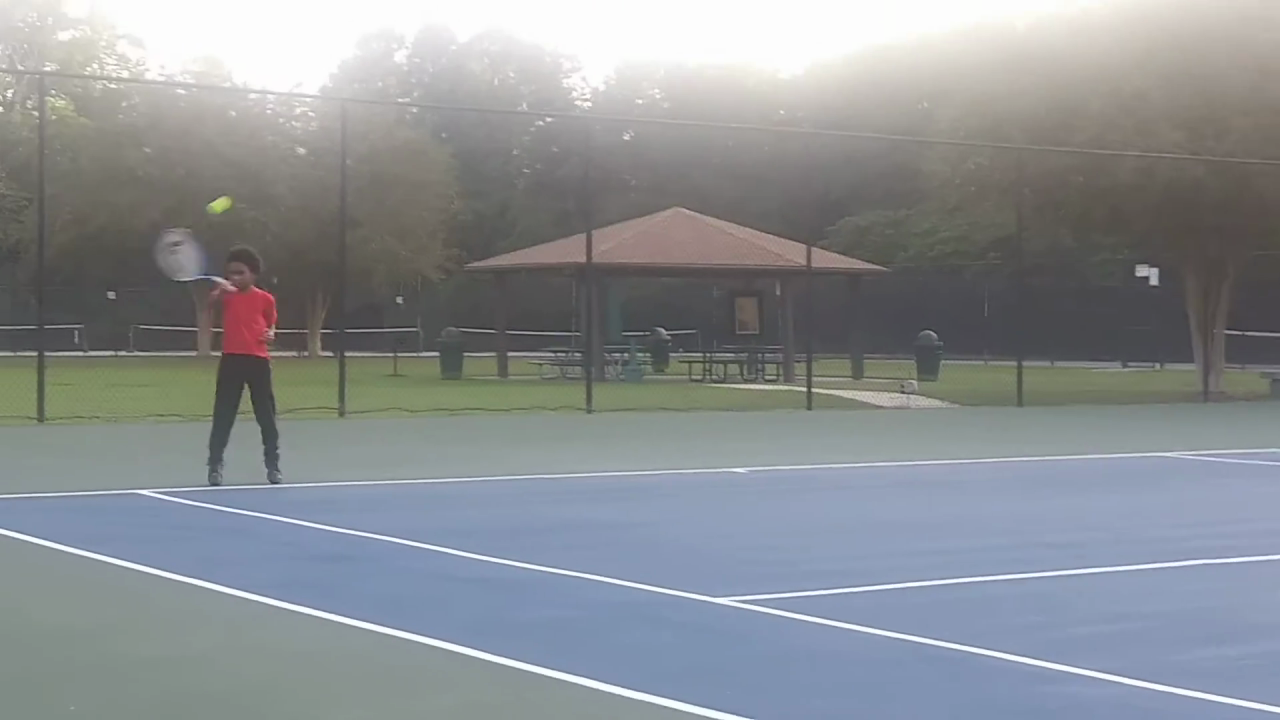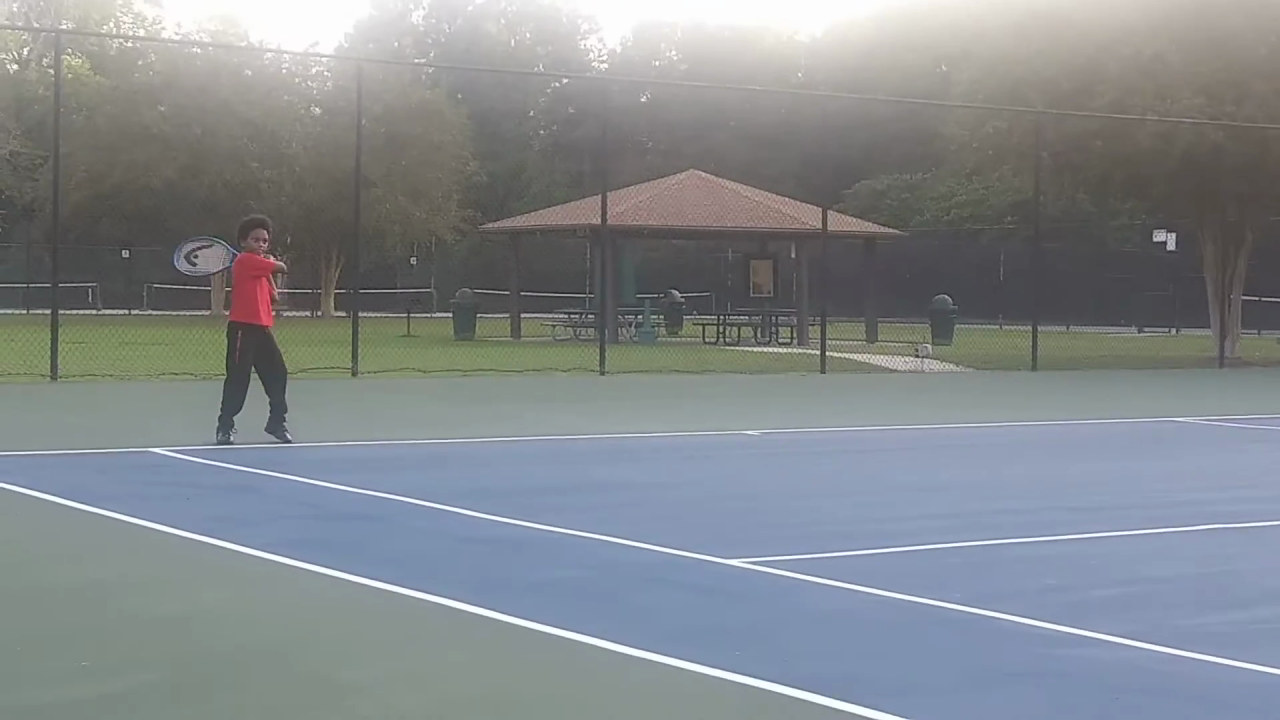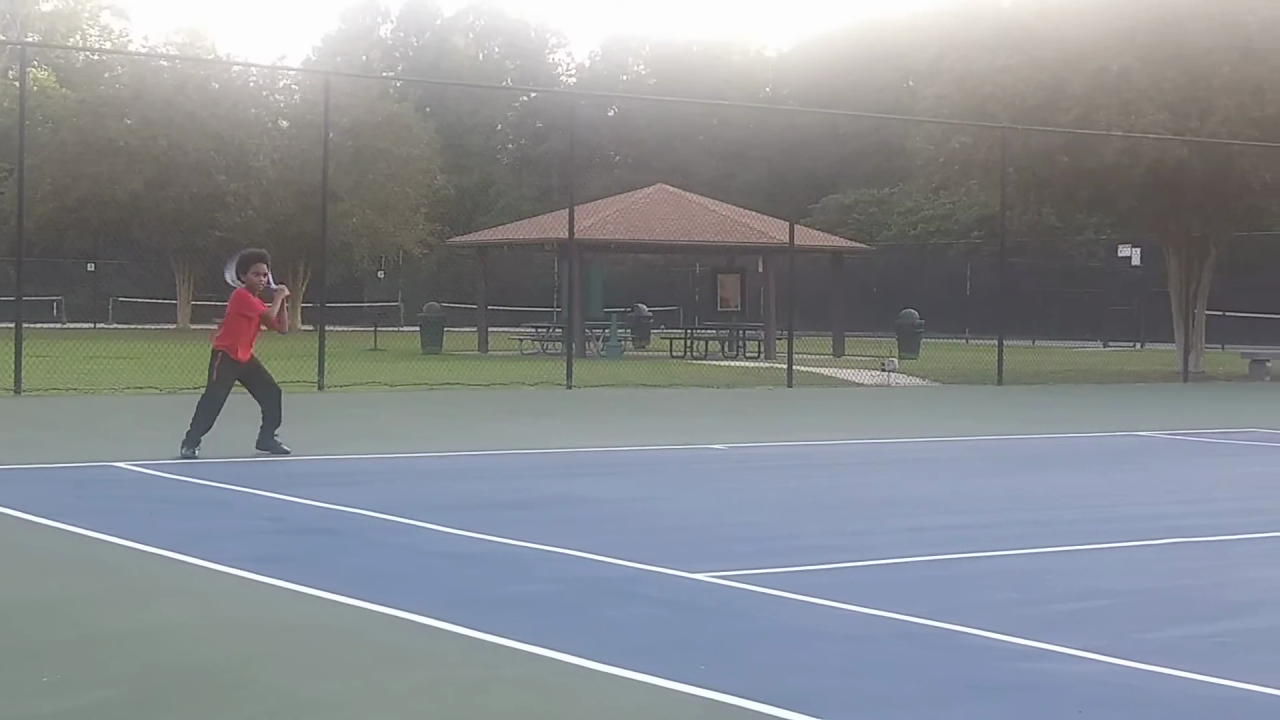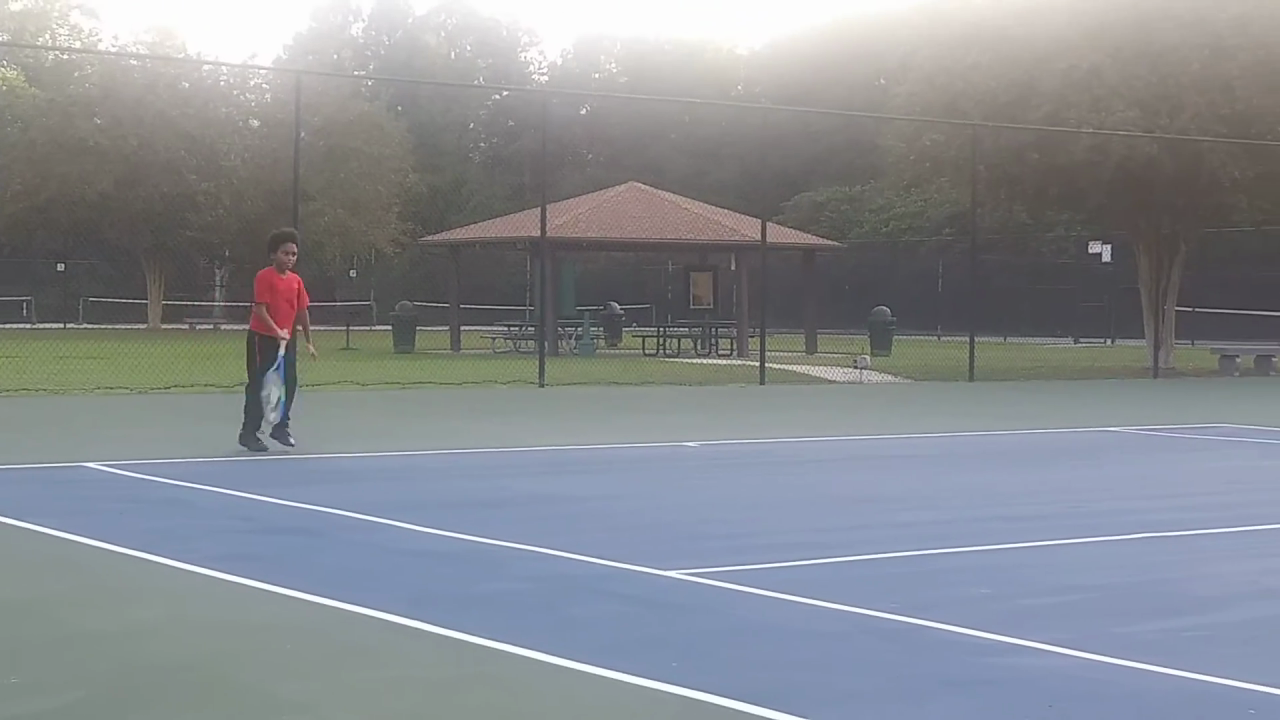
dt=0.4s
person 1, frame 1
left shoulder: (266, 298)
right shoulder: (226, 291)
left elbow: (270, 325)
right elbow: (214, 301)
left wrist: (270, 333)
right wrist: (222, 288)
left hip: (259, 360)
right hip: (232, 360)
left knee: (267, 415)
right knee: (224, 415)
left ankle: (272, 464)
right ankle: (215, 465)
person 1, frame 2
left shoulder: (260, 266)
right shoulder: (245, 260)
left elbow: (274, 298)
right elbow: (282, 267)
left wrist: (270, 264)
right wrist: (272, 263)
left hip: (262, 329)
right hip: (242, 328)
left knee: (278, 373)
right knee: (237, 379)
left ankle: (277, 421)
right ankle: (225, 427)
person 1, frame 3
left shoulder: (261, 301)
right shoulder: (241, 295)
left elbow: (281, 328)
right elbow: (269, 316)
left wrist: (281, 301)
right wrist: (279, 297)
left hip: (247, 358)
right hip: (225, 356)
left knee: (273, 394)
right knee: (212, 399)
left ankle: (267, 437)
right ankle: (191, 442)
person 1, frame 4
left shoulder: (296, 281)
right shoulder: (264, 277)
left elbow: (302, 312)
right elbow: (259, 309)
left wrist: (309, 342)
right wrist: (276, 330)
left hip: (285, 339)
right hip: (262, 337)
left knee: (290, 383)
right knee: (258, 385)
left ankle: (281, 427)
right ankle: (250, 433)
